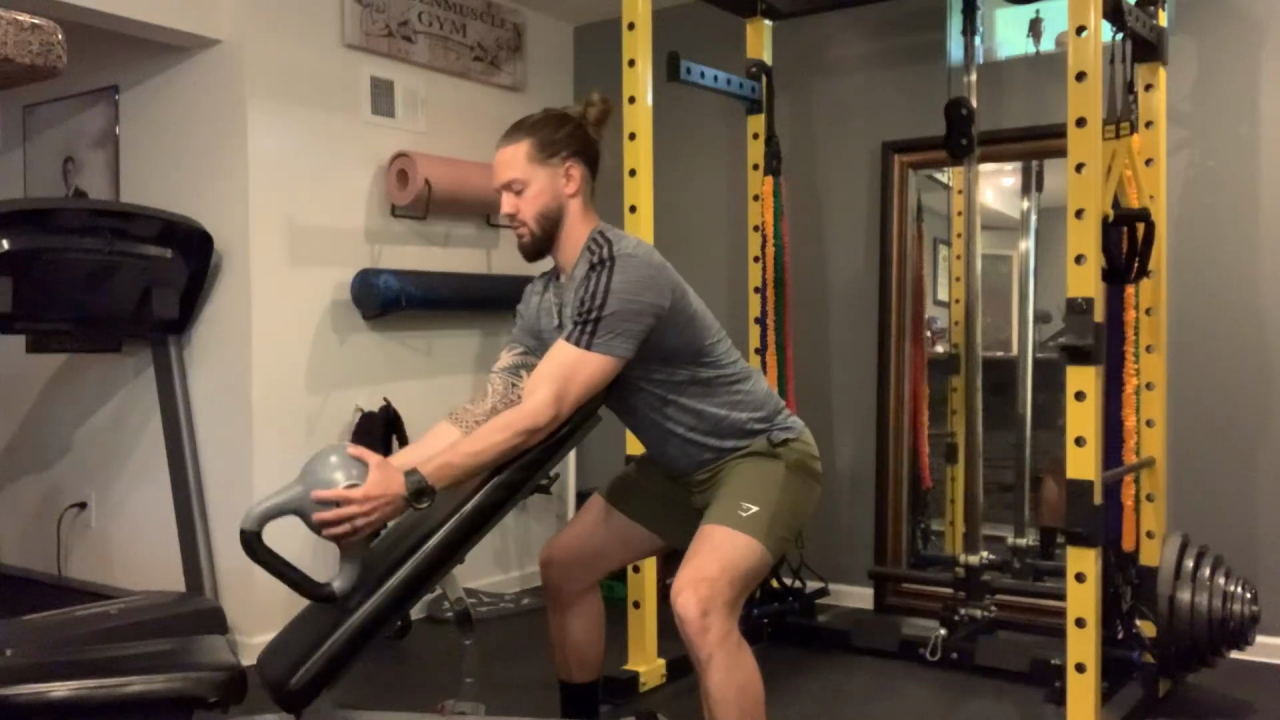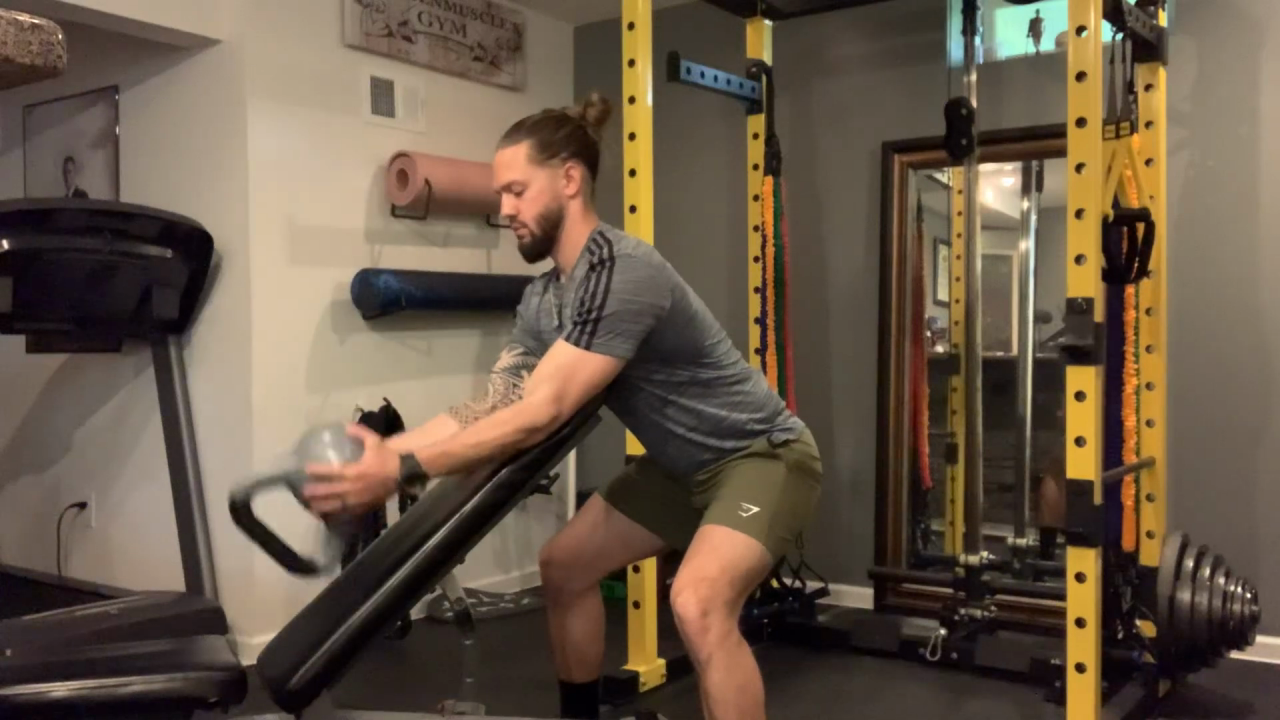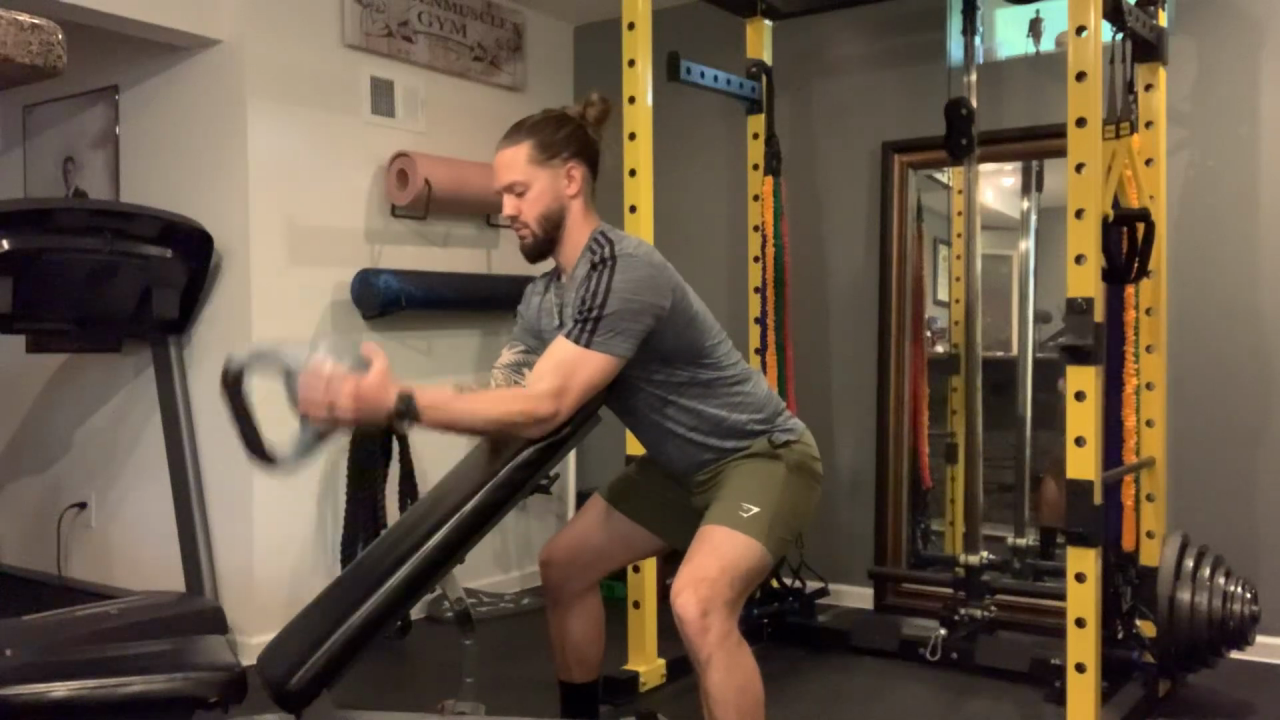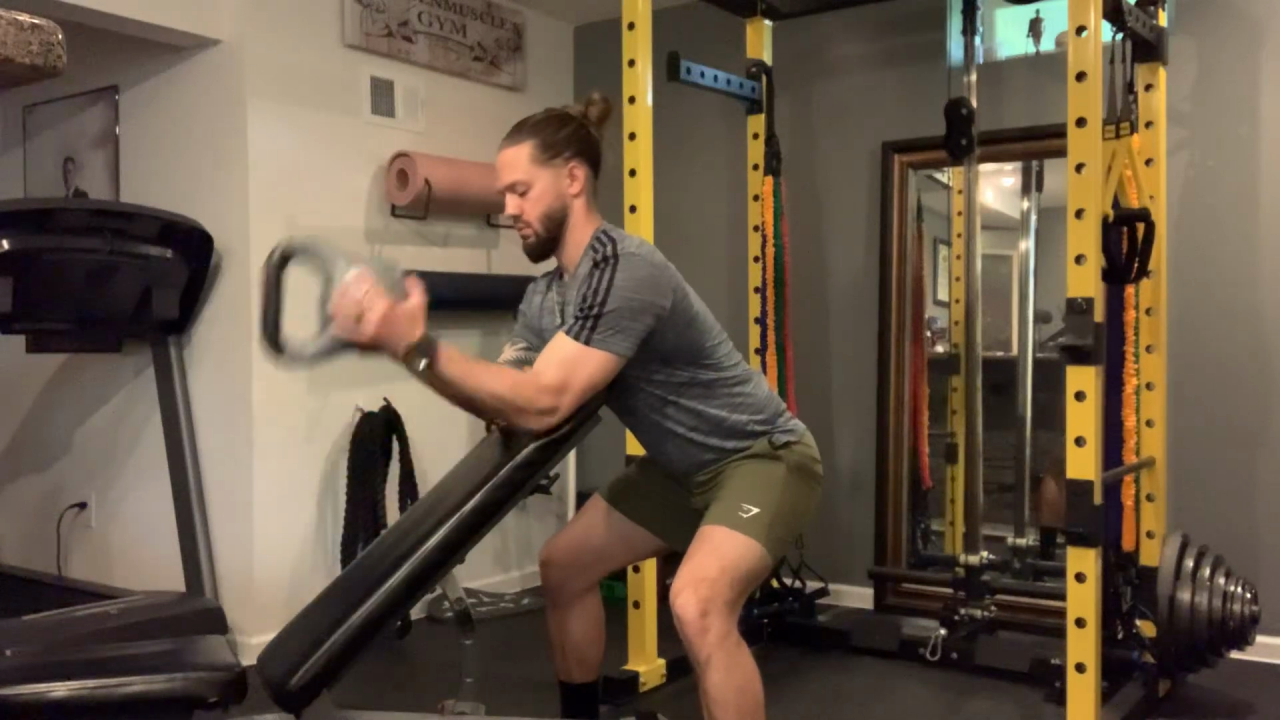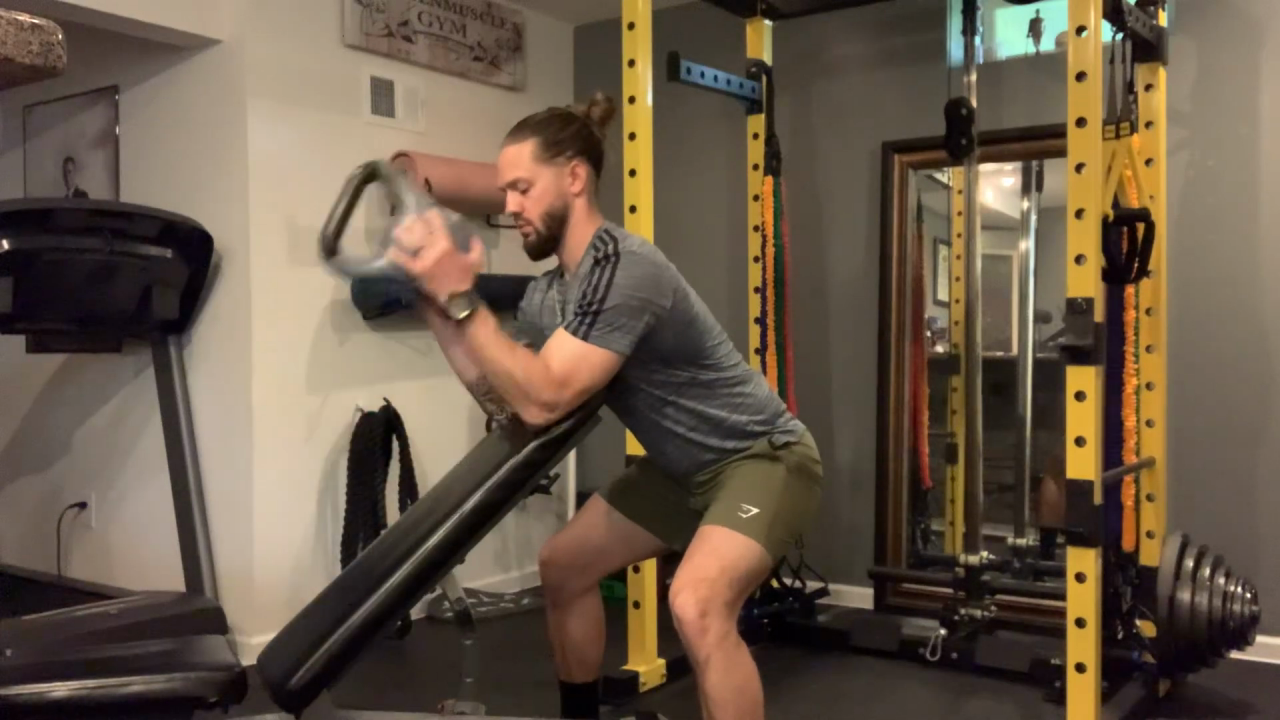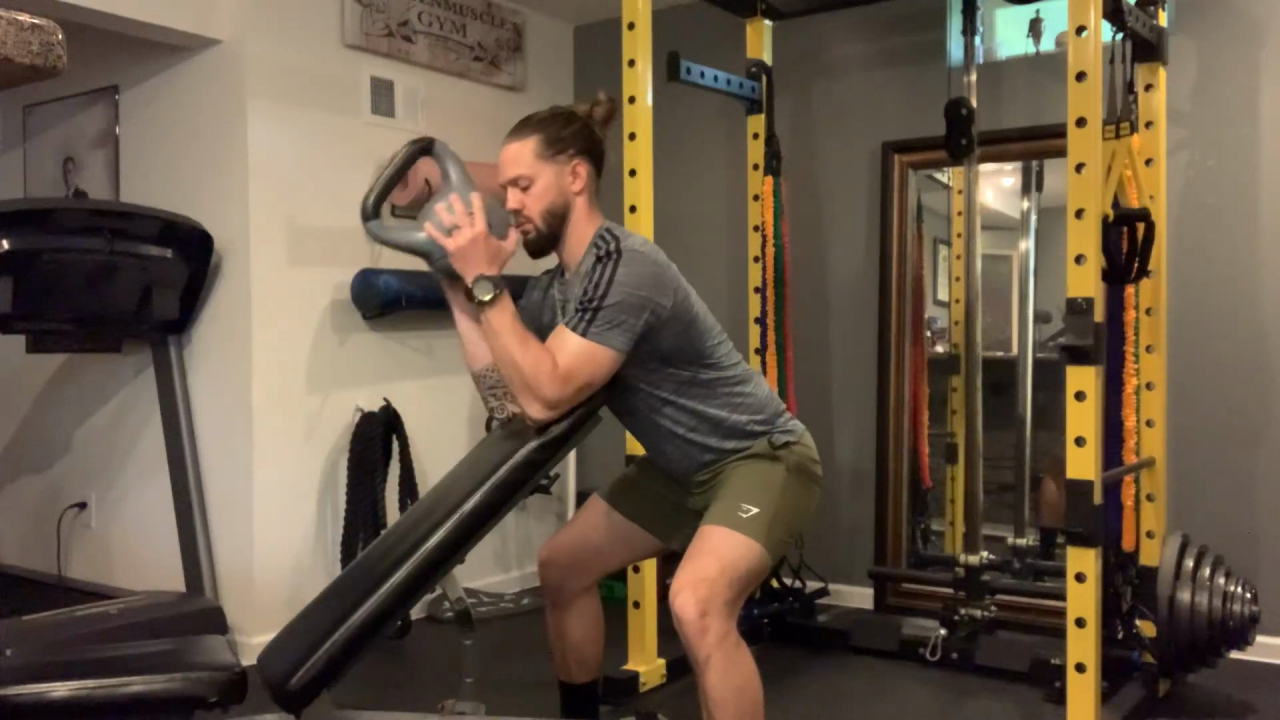
dt=0.2s
person 1, frame 1
left shoulder: (623, 272)
right shoulder: (541, 299)
left elbow: (539, 416)
right elbow: (494, 407)
left wrist: (409, 485)
right wrist: (390, 465)
left hip: (761, 454)
right hip: (681, 462)
left knee: (697, 603)
right knee: (563, 567)
person 1, frame 2
left shoulder: (622, 273)
right shoulder: (543, 299)
left elbow: (539, 415)
right elbow: (494, 406)
left wrist: (403, 470)
right wrist: (382, 452)
left hip: (762, 454)
right hip: (682, 463)
left knee: (697, 603)
right knee: (563, 566)
person 1, frame 3
left shoulder: (623, 272)
right shoulder: (544, 299)
left elbow: (540, 409)
right elbow: (501, 396)
left wrist: (398, 403)
right wrist: (379, 399)
left hip: (762, 455)
right hip: (682, 464)
left knee: (697, 603)
right knee: (563, 566)
person 1, frame 4
left shoulder: (624, 271)
right shoulder: (546, 296)
left elbow: (544, 403)
right elbow: (507, 397)
left wrist: (419, 346)
right wrist: (402, 339)
left hip: (762, 455)
right hip: (683, 464)
left knee: (697, 603)
right knee: (564, 565)
person 1, frame 5
left shoulder: (625, 270)
right shoulder: (547, 293)
left elbow: (546, 400)
right elbow: (510, 399)
left wrist: (460, 300)
right wrist: (442, 304)
left hip: (761, 456)
right hip: (682, 465)
left knee: (696, 604)
right knee: (562, 566)
person 1, frame 6
left shoulder: (627, 269)
right shoulder: (550, 289)
left elbow: (546, 397)
right elbow: (510, 401)
left wrist: (486, 282)
right wrist: (461, 291)
left hip: (761, 456)
right hip: (683, 465)
left knee: (696, 604)
right knee: (562, 566)
